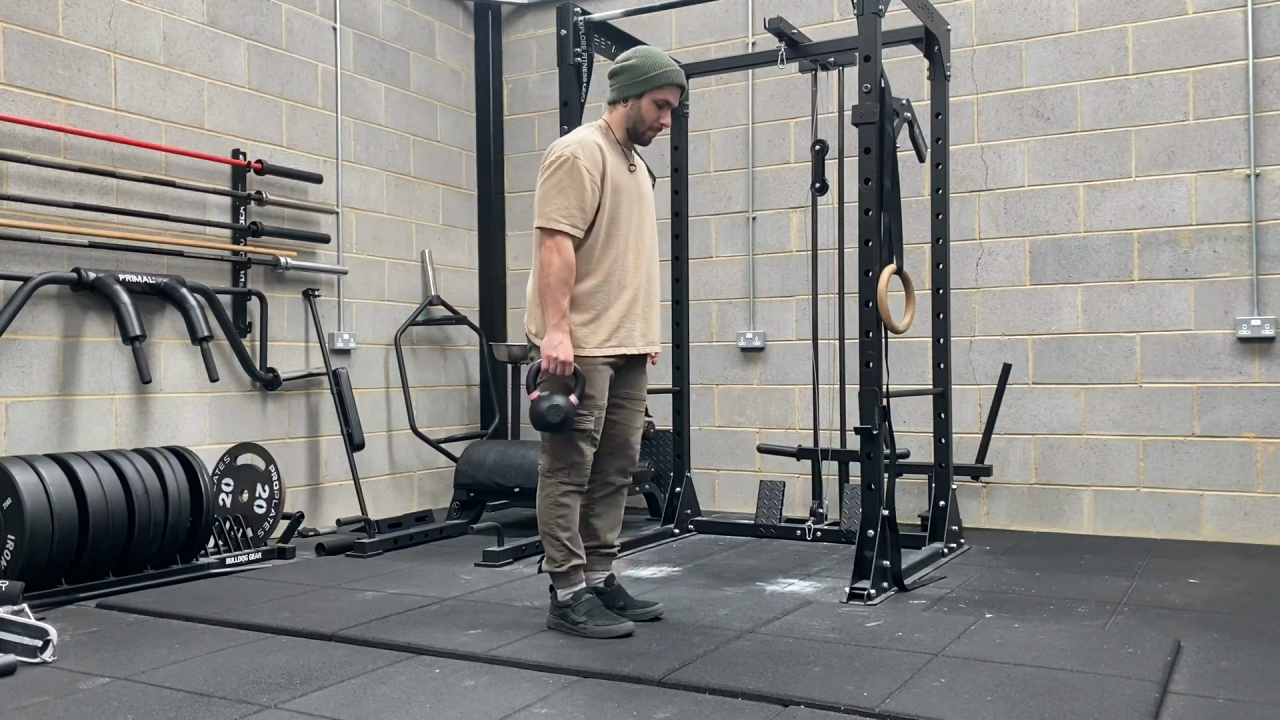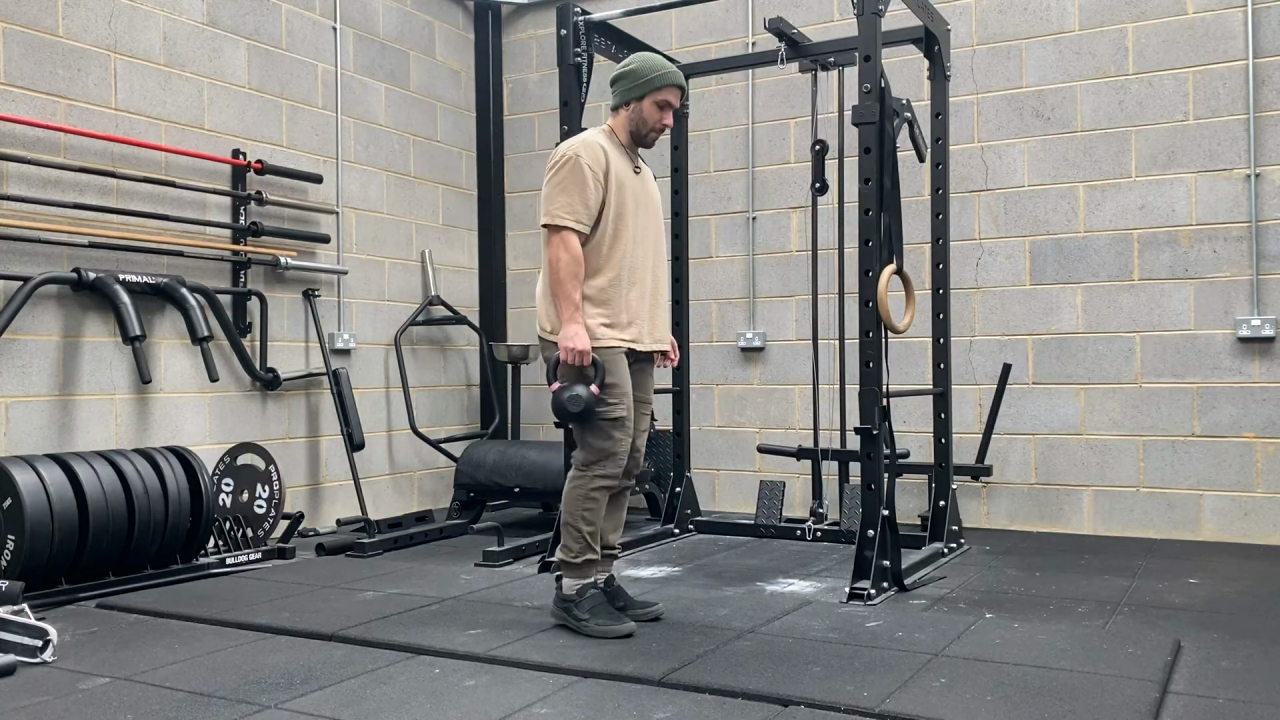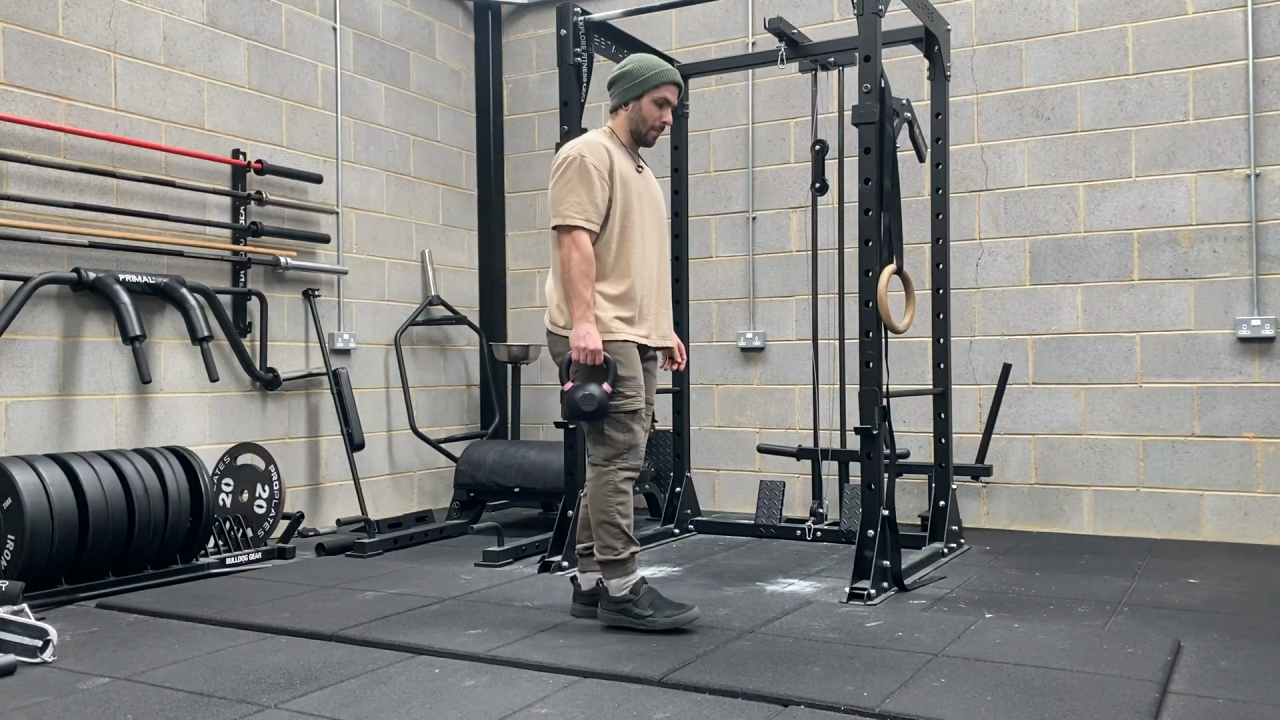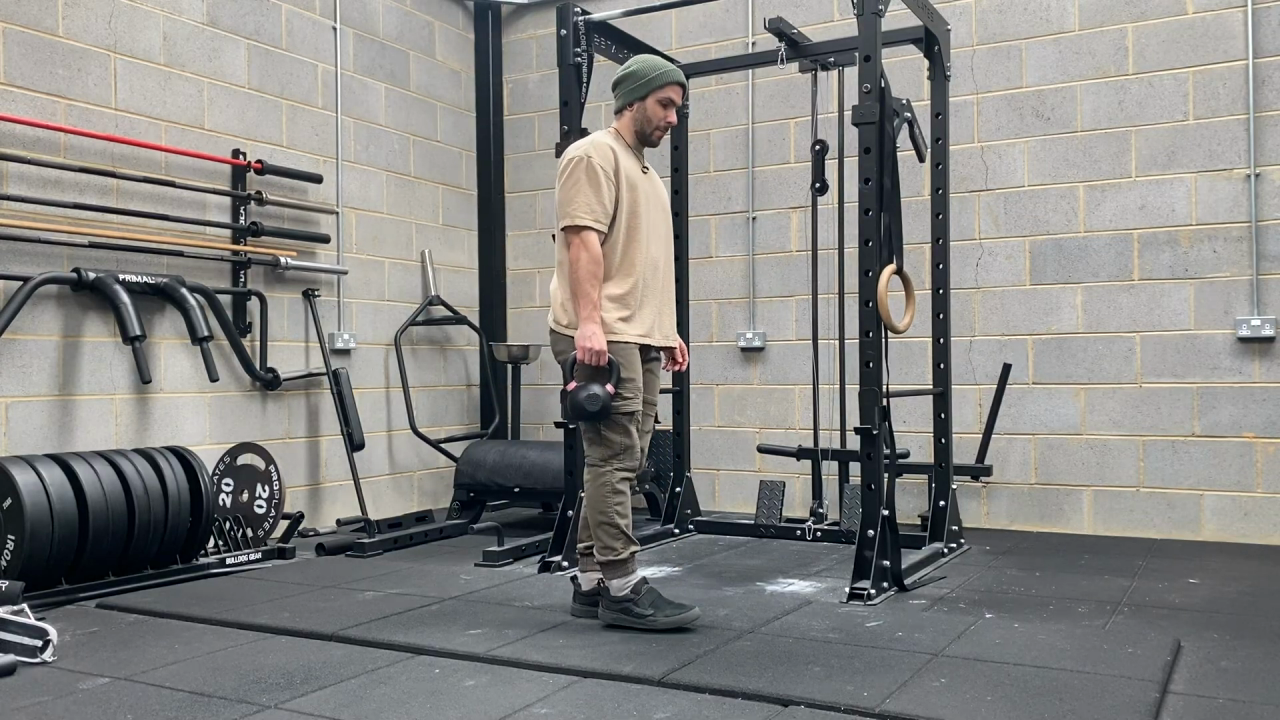
dt=0.3s
person 1, frame 1
left shoulder: (633, 163)
right shoulder: (580, 152)
right elbow: (556, 244)
left wrist: (644, 331)
right wrist: (555, 330)
left hip: (625, 344)
right hip: (578, 344)
left knee: (615, 469)
right knee: (570, 469)
left ankle: (598, 578)
right ankle: (568, 594)
person 1, frame 2
left shoulder: (640, 170)
right shoulder: (585, 154)
right elbow: (563, 240)
left wrist: (658, 327)
right wrist: (570, 324)
left hip: (632, 339)
right hip: (591, 336)
left knee: (623, 462)
right knee: (601, 456)
left ankle: (596, 581)
right ankle: (573, 588)
person 1, frame 3
left shoulder: (640, 170)
right shoulder: (588, 155)
right elbow: (575, 241)
left wrist: (662, 328)
right wrist: (584, 323)
left hip: (634, 334)
right hip: (599, 334)
left knee: (619, 459)
right knee: (618, 455)
left ankle: (592, 581)
right ankle: (621, 587)
person 1, frame 4
left shoulder: (644, 172)
right shoulder: (594, 155)
right elbow: (583, 241)
left wrist: (666, 330)
right wrist: (589, 323)
left hip: (638, 338)
right hip: (601, 336)
left knee: (620, 459)
right knee: (614, 458)
left ankle: (592, 581)
right ankle: (622, 587)
